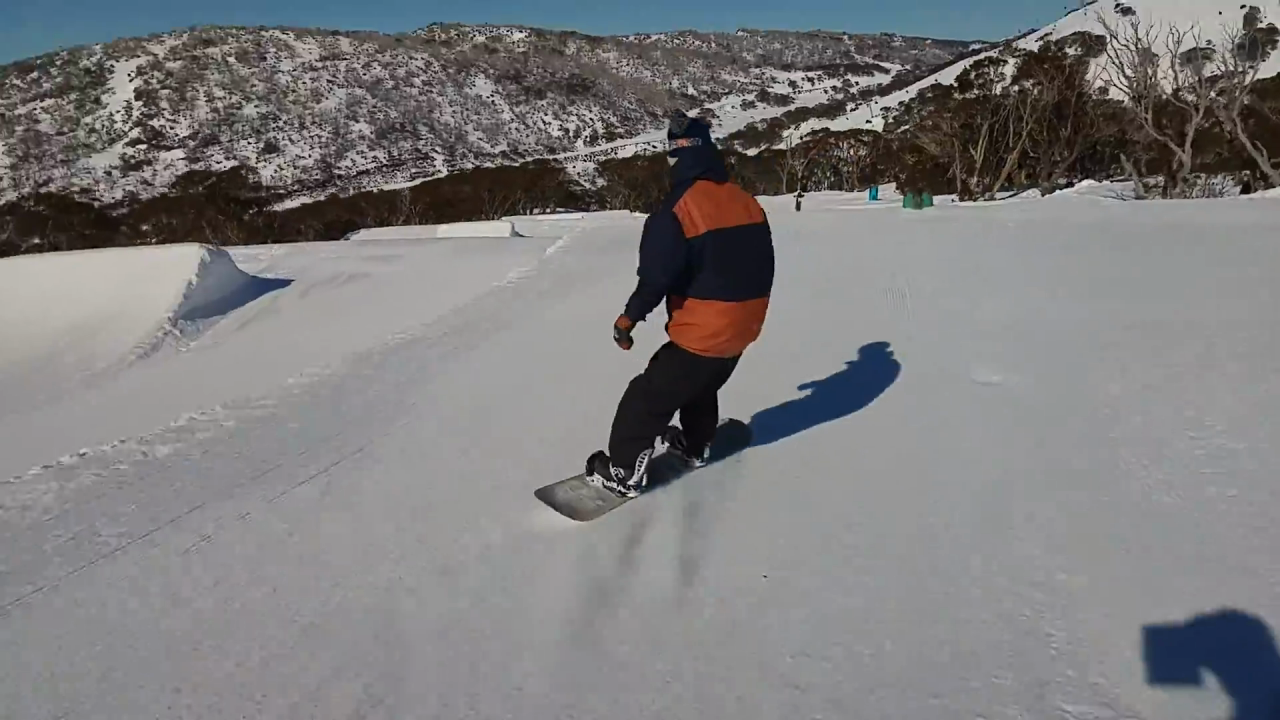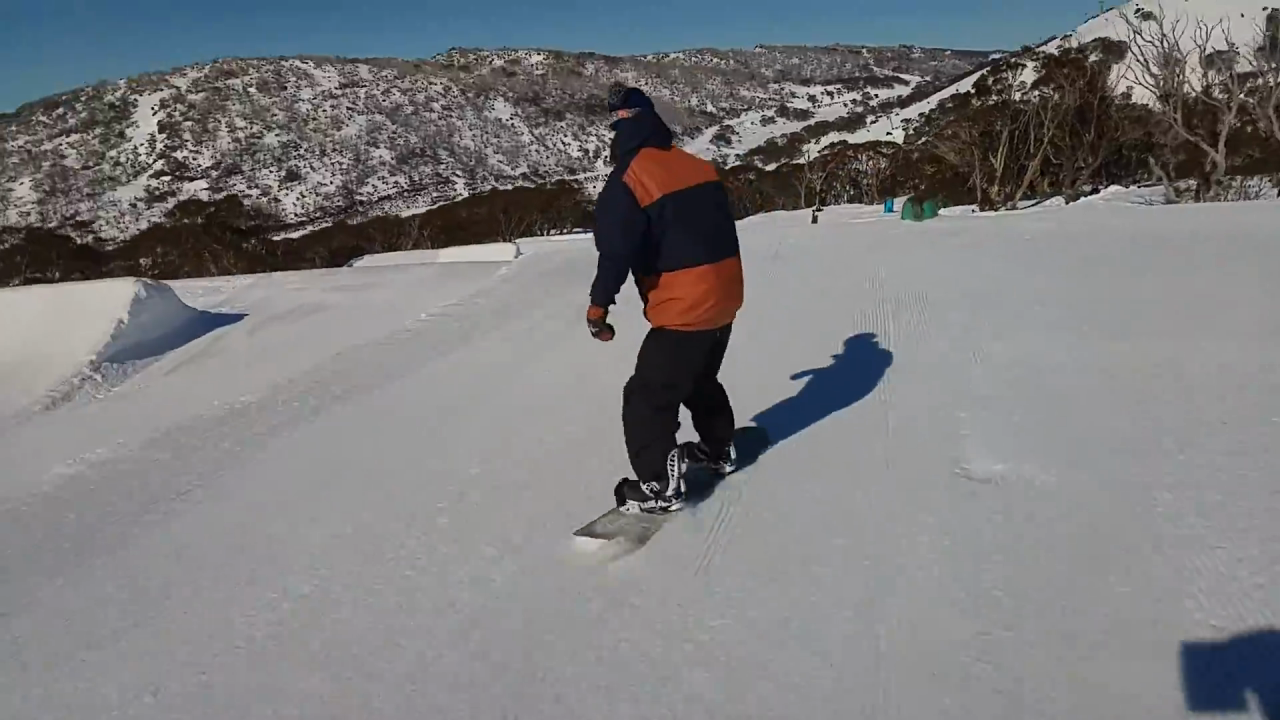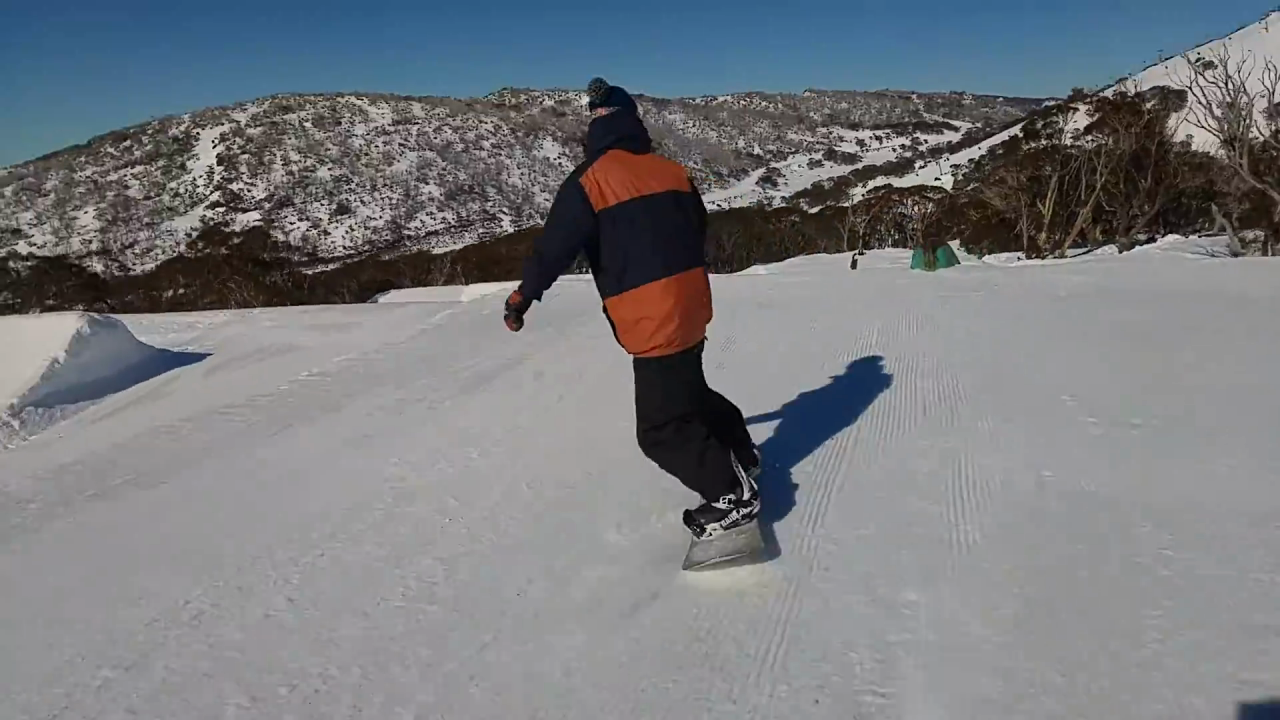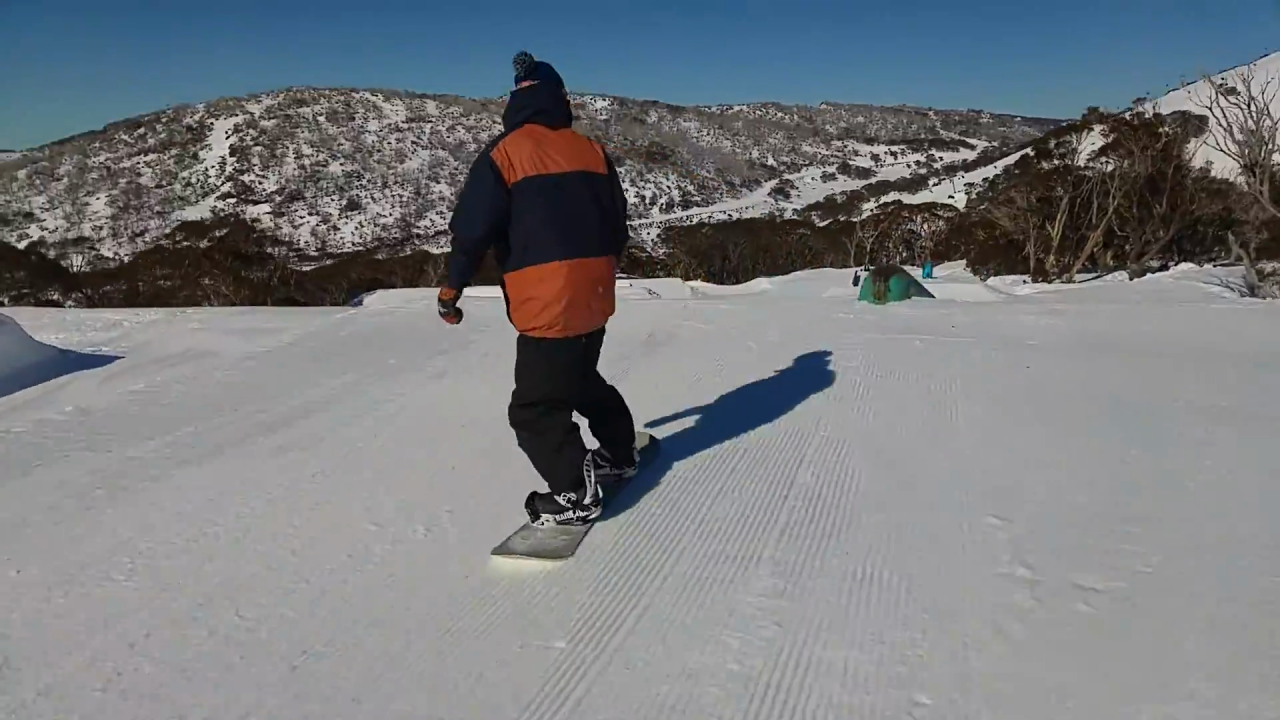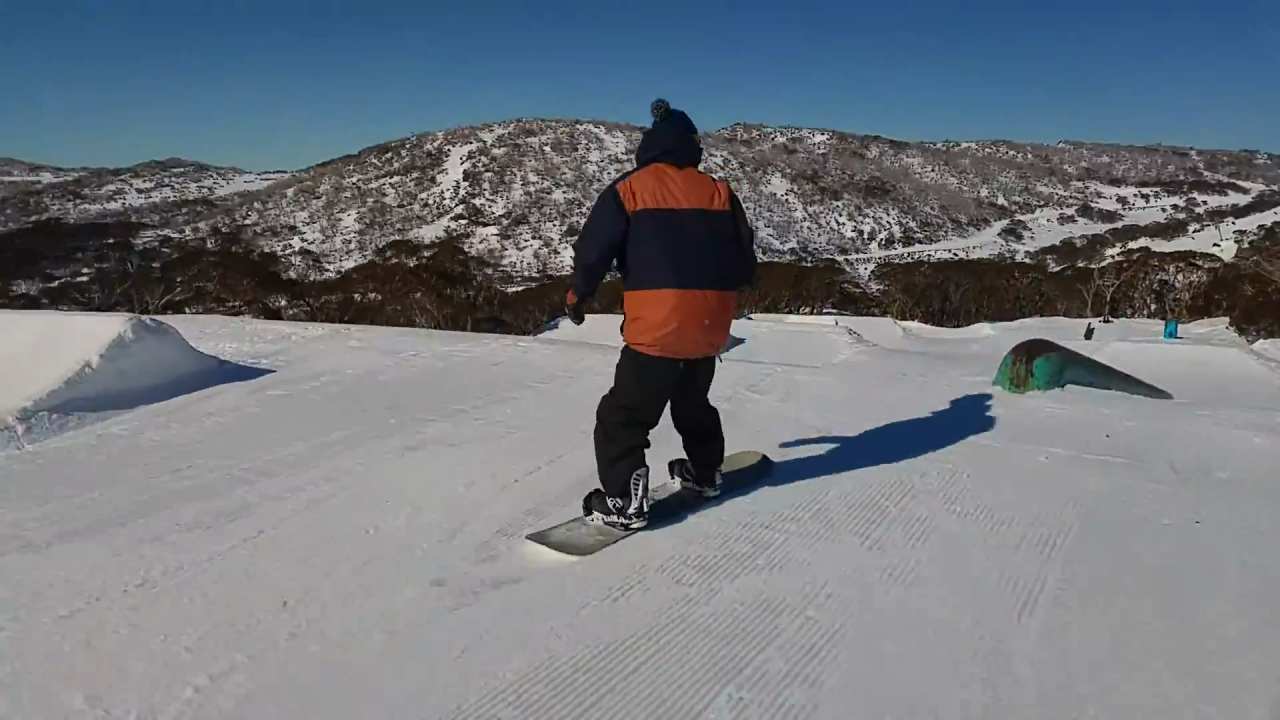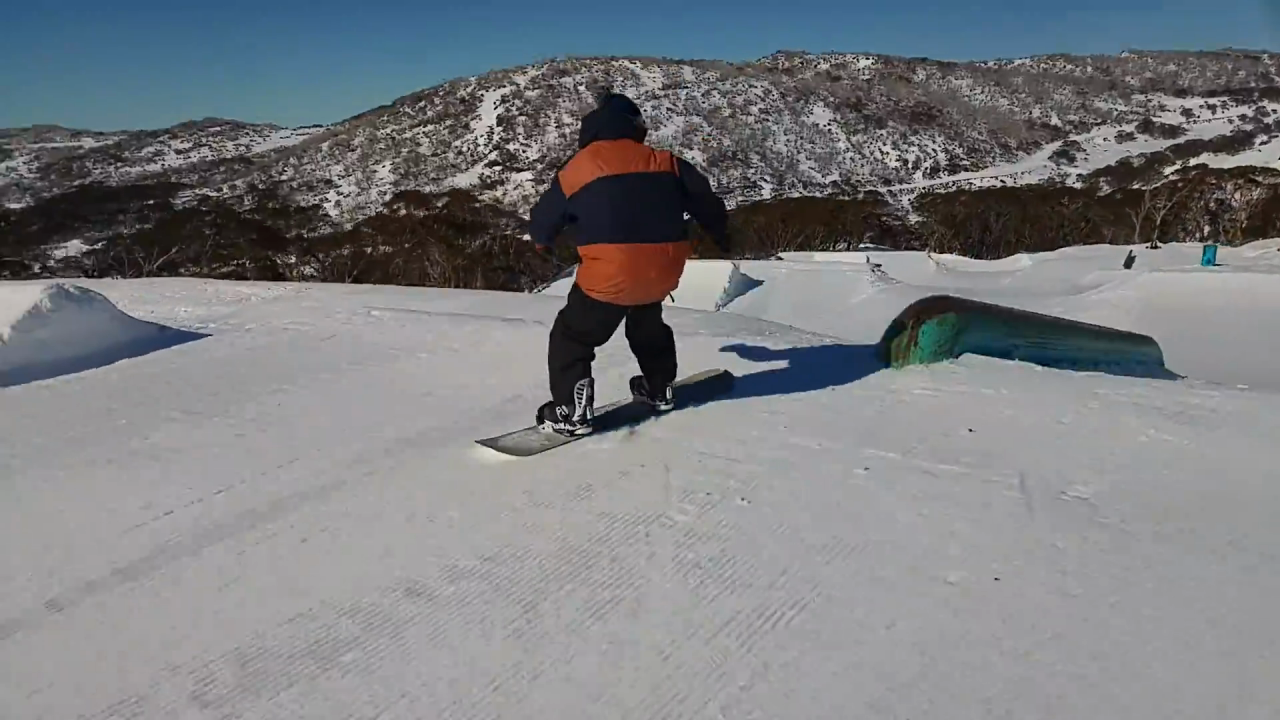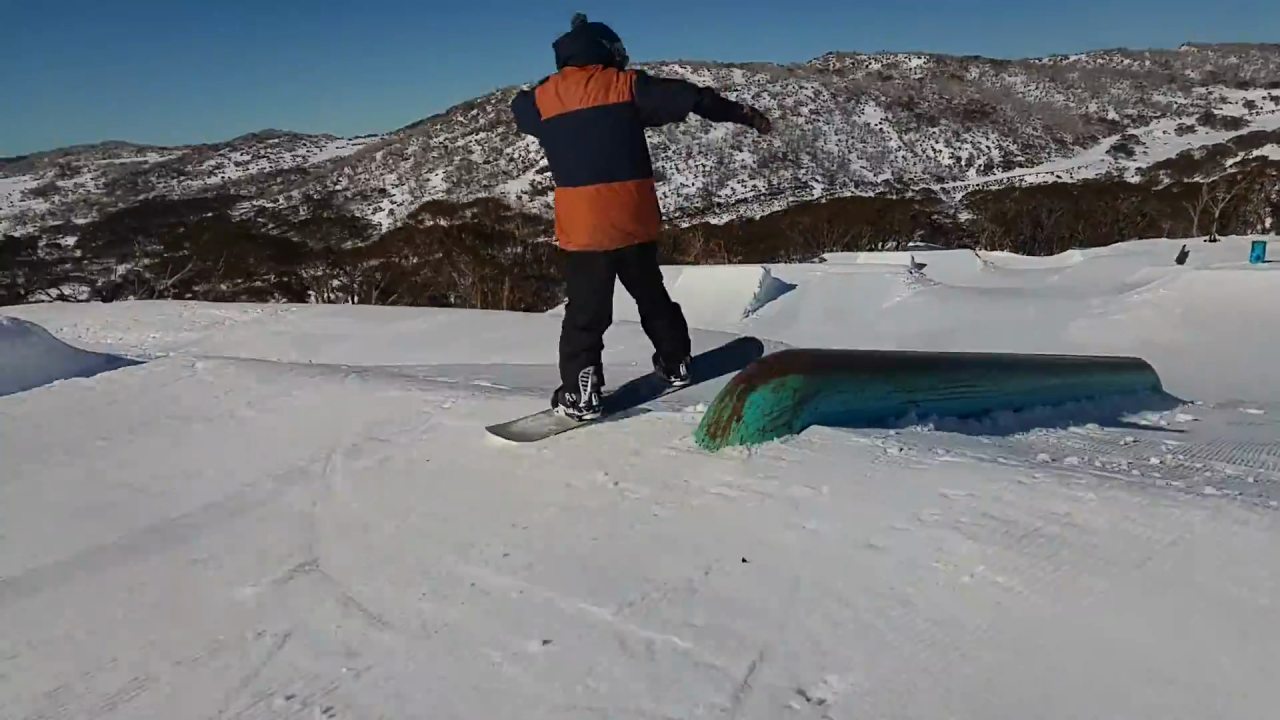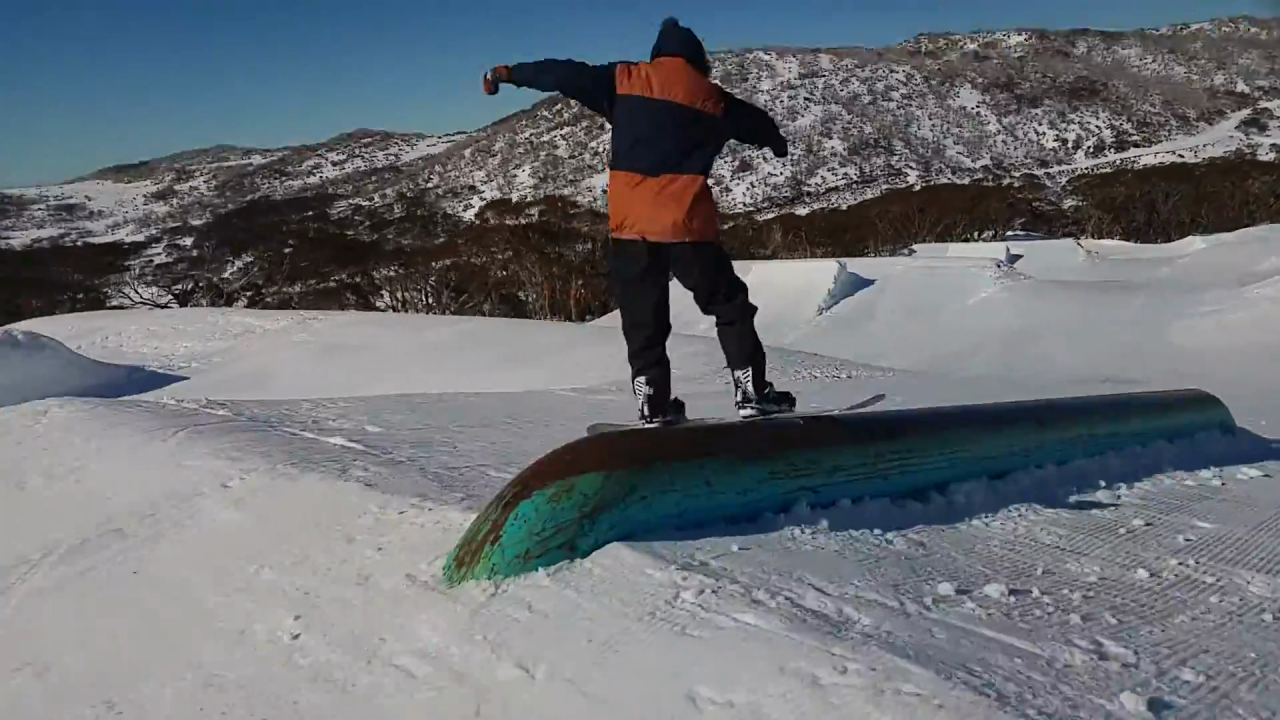
dt=0.3s
person 1, frame 1
left shoulder: (677, 208)
right shoulder: (747, 202)
left elbow: (656, 274)
right elbow: (763, 265)
left wrist: (629, 317)
left hip: (703, 330)
right hip: (745, 326)
left knee: (648, 398)
right knee: (699, 386)
right ankle: (696, 444)
person 1, frame 2
left shoulder: (627, 180)
right shoulder: (699, 167)
left elbow: (616, 250)
left wrist: (599, 302)
left hip: (683, 306)
right hip: (723, 295)
left knee: (647, 396)
right knee: (698, 379)
left ankle: (658, 485)
right ankle: (717, 449)
person 1, frame 3
left shoulder: (590, 180)
right shoulder: (673, 171)
left elbow: (555, 245)
left wrist: (523, 294)
left hip: (653, 320)
right hip: (691, 305)
left knee: (661, 427)
right knee: (689, 391)
left ankle: (732, 495)
right ankle: (739, 454)
person 1, frame 4
left shoulder: (503, 154)
right shoulder: (593, 151)
left elbow: (473, 228)
right elbow: (616, 224)
left wrist: (452, 285)
left hip: (546, 302)
right hip: (594, 295)
left knee: (535, 409)
right knee: (582, 380)
left ankle: (575, 494)
right ankle: (621, 451)
person 1, frame 5
left shoulder: (628, 190)
right shoulder: (720, 193)
left elbow: (593, 249)
right elbow: (744, 258)
left wrist: (578, 292)
right wrist: (723, 293)
left hip: (656, 325)
right hip: (711, 324)
left knee: (622, 416)
right knee: (691, 401)
left ankle: (623, 502)
right ankle: (705, 471)
person 1, frame 6
left shoulder: (573, 173)
right shoulder: (663, 160)
left elbow: (543, 223)
right elbow: (705, 202)
left wrist: (542, 239)
right wrist: (722, 235)
left hip: (608, 274)
right hip: (662, 269)
left knee: (571, 336)
right knee: (647, 326)
left ankle: (571, 410)
right ankle: (660, 388)
person 1, frame 7
left shoulder: (544, 95)
right shoulder: (626, 84)
left elbow: (523, 111)
right elbow: (682, 96)
right wrist: (741, 112)
left hip: (580, 221)
right hip: (634, 213)
left knee: (584, 312)
right knee: (650, 293)
left ankle: (581, 394)
right ankle: (675, 364)
person 1, frame 8
left shoulder: (624, 79)
right shoulder: (713, 96)
left elbow: (564, 73)
right elbow: (754, 121)
left wrist: (508, 73)
right wrist: (777, 141)
left hip: (631, 216)
right hip: (686, 215)
left knee: (643, 315)
right knee: (726, 299)
left ankle: (653, 400)
right ankle: (751, 388)
